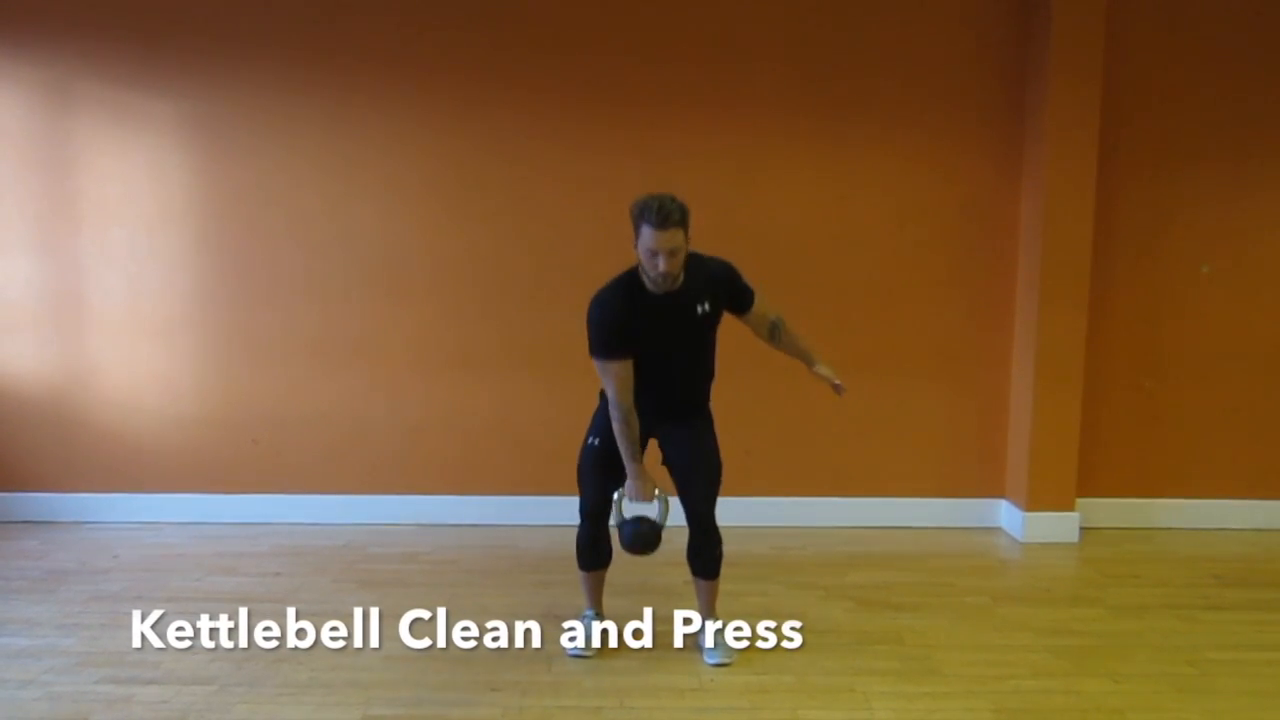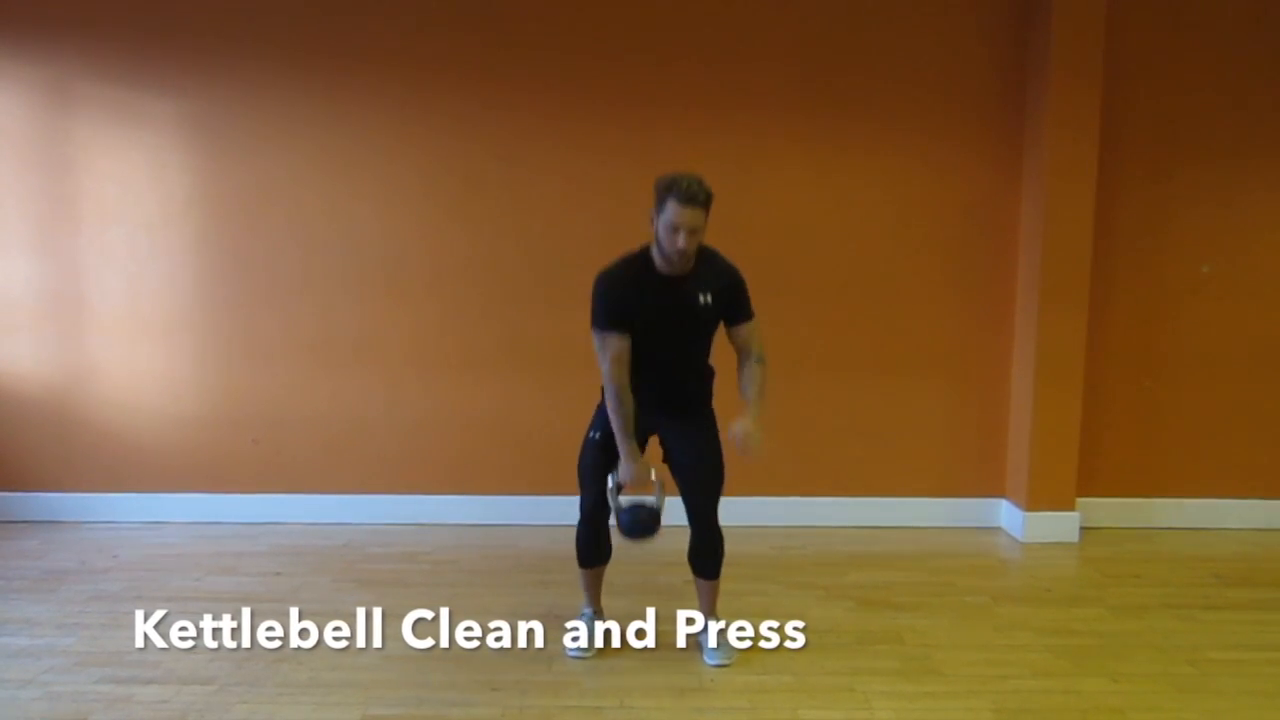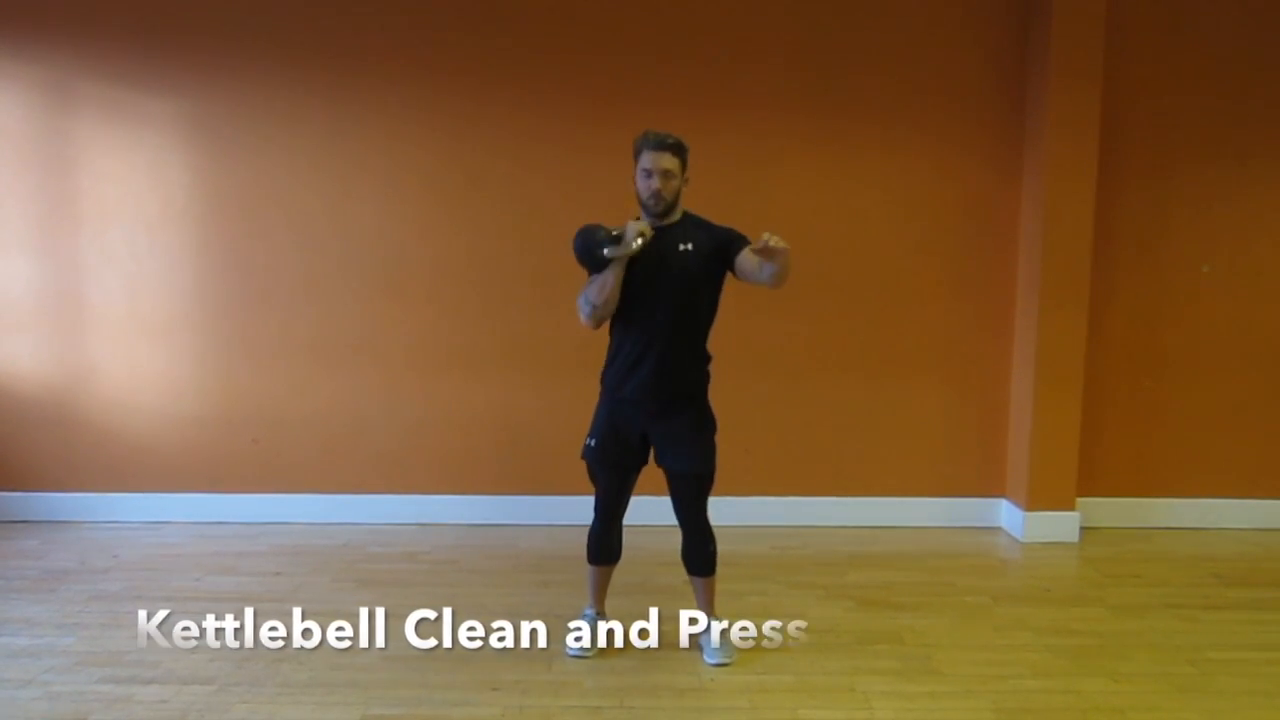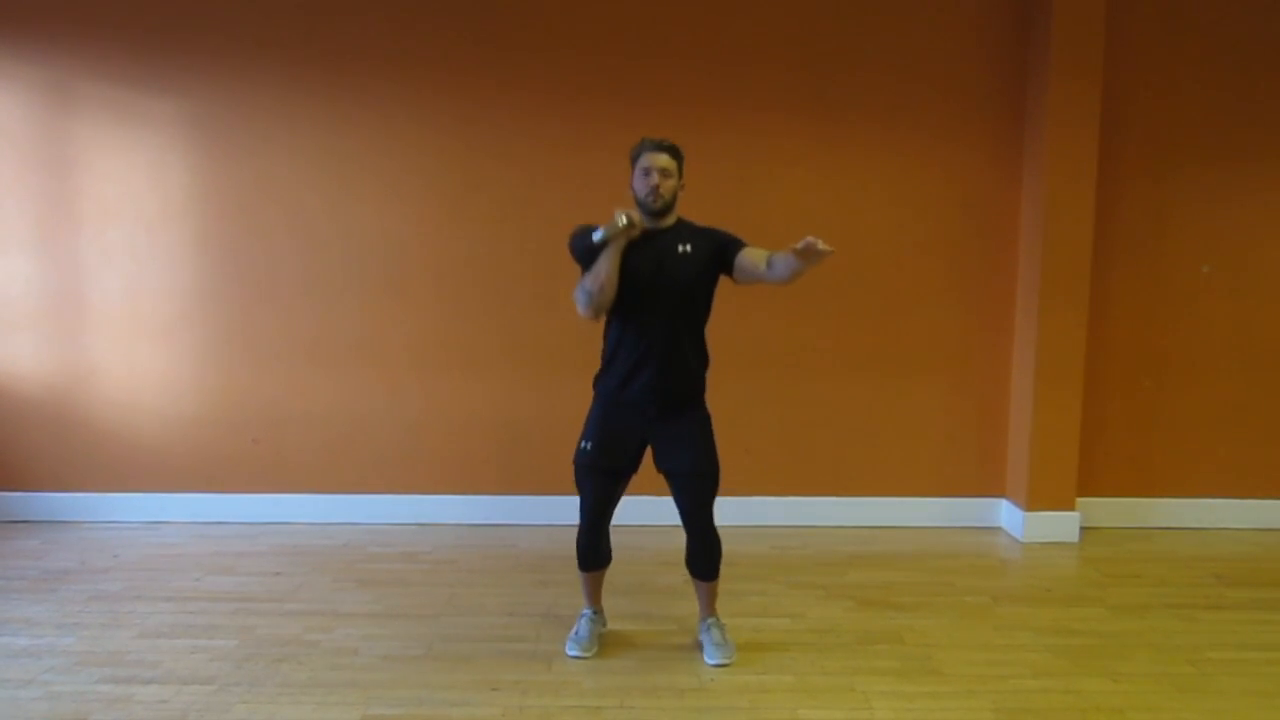
dt=0.5s
person 1, frame 1
left shoulder: (715, 277)
right shoulder: (610, 306)
left elbow: (765, 321)
right elbow: (620, 399)
left wrist: (811, 362)
right wrist: (635, 472)
left hip: (688, 412)
right hip: (627, 405)
left knee: (701, 515)
right knee: (593, 509)
left ankle: (709, 625)
right ankle: (592, 616)
person 1, frame 2
left shoulder: (722, 277)
right shoulder: (618, 282)
left elbow: (749, 352)
right elbow: (613, 376)
left wrist: (750, 414)
right wrist: (628, 455)
left hip: (691, 408)
right hip: (627, 402)
left knee: (704, 515)
right knee: (594, 510)
left ankle: (709, 624)
right ankle: (591, 615)
person 1, frame 3
left shoulder: (711, 238)
right shoulder: (614, 242)
left elbow: (766, 274)
right elbow: (590, 316)
left wrist: (775, 258)
right wrist: (622, 255)
left hip: (685, 404)
right hip: (622, 401)
left knee: (693, 517)
right knee: (607, 512)
left ankle: (708, 622)
right ankle: (594, 614)
person 1, frame 4
left shoulder: (708, 243)
right shoulder: (608, 244)
left elbow: (767, 268)
right elbow: (589, 308)
left wrist: (800, 258)
right wrist: (616, 244)
left hip: (683, 407)
right hip: (617, 402)
left knee: (699, 520)
right knee: (592, 517)
left ankle: (710, 621)
right ankle: (592, 615)
